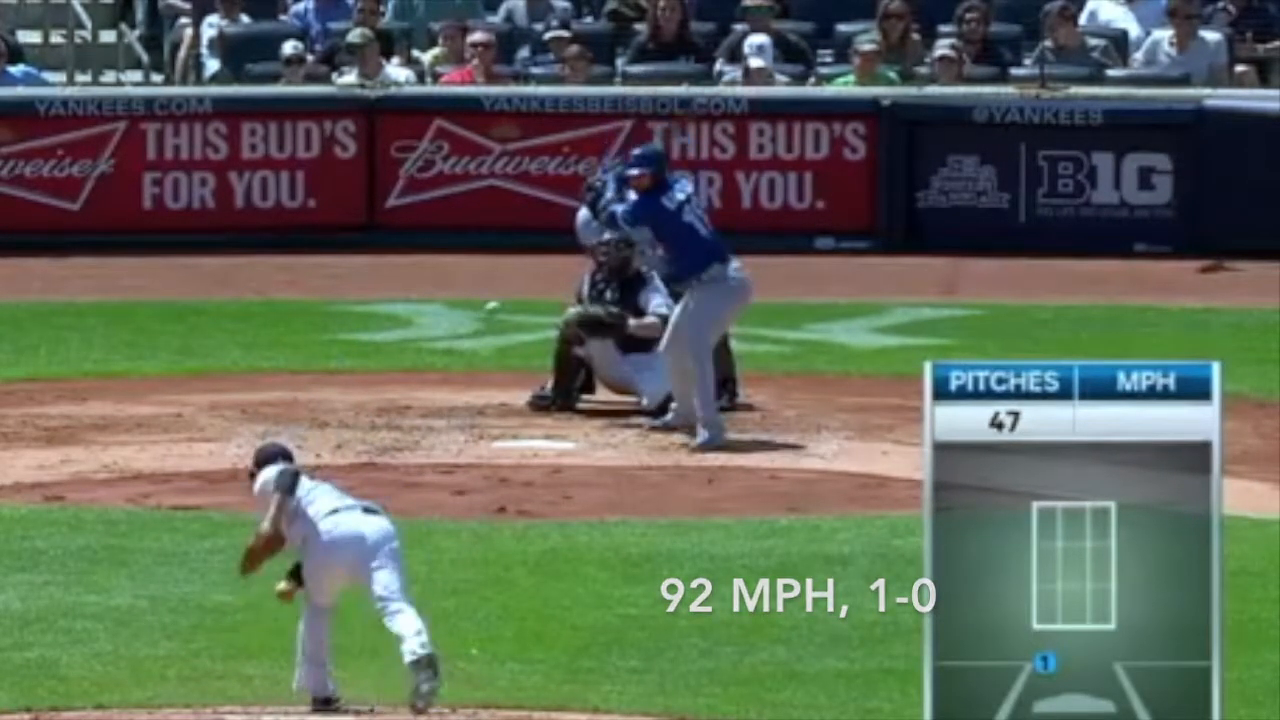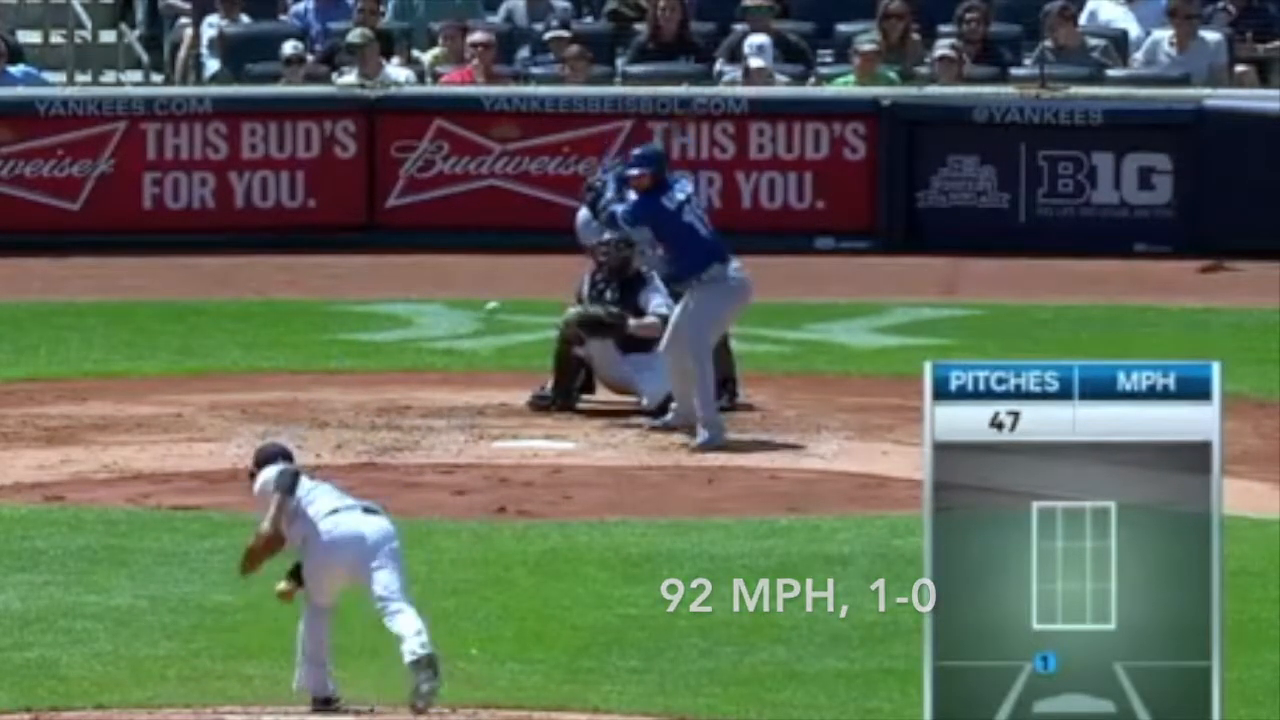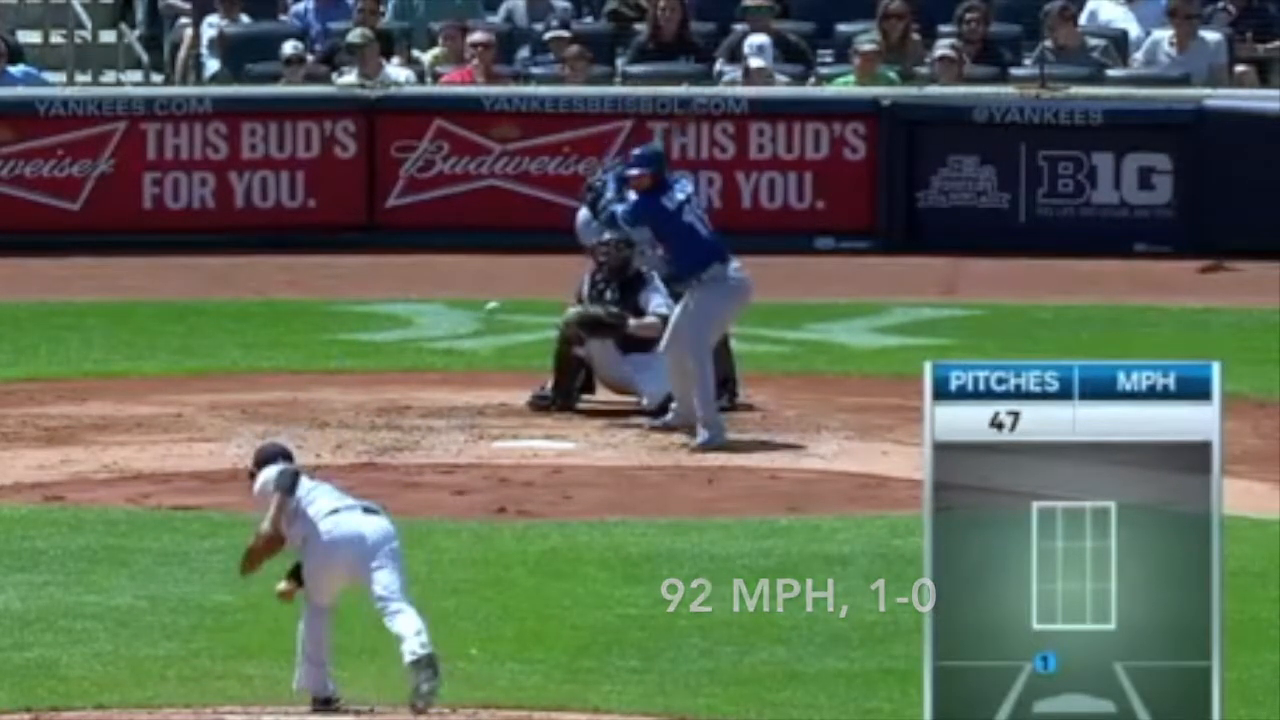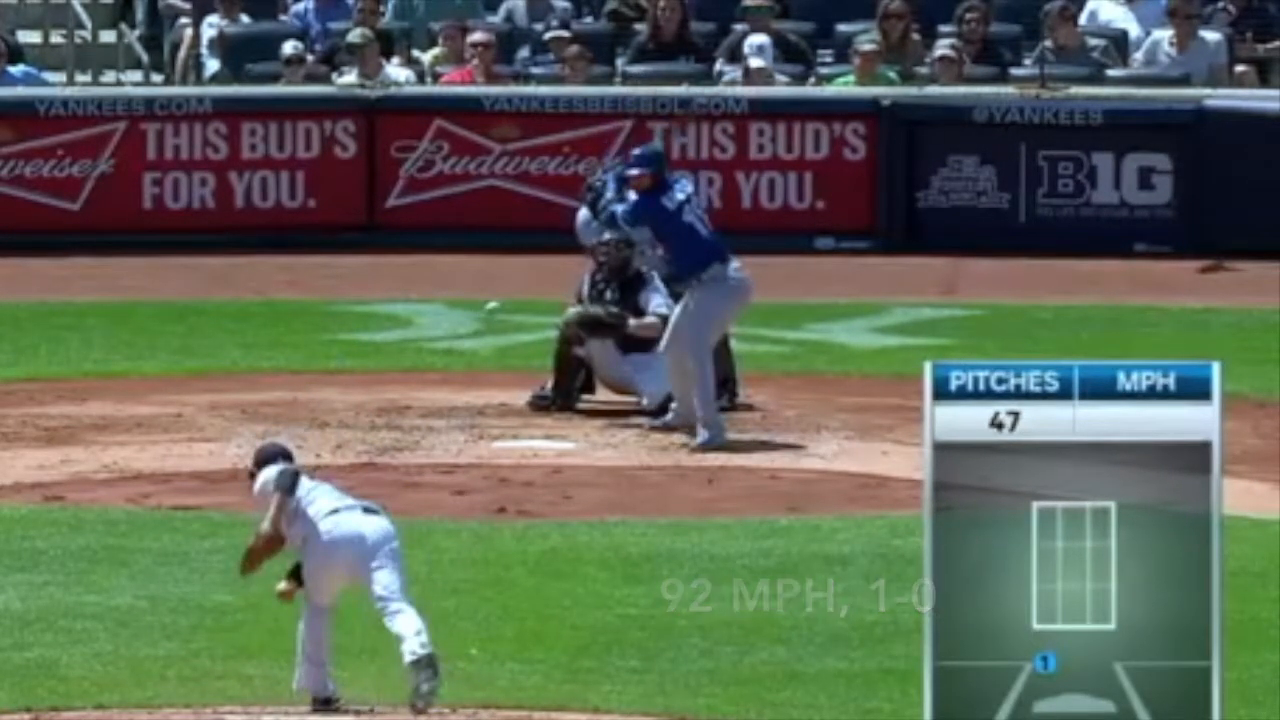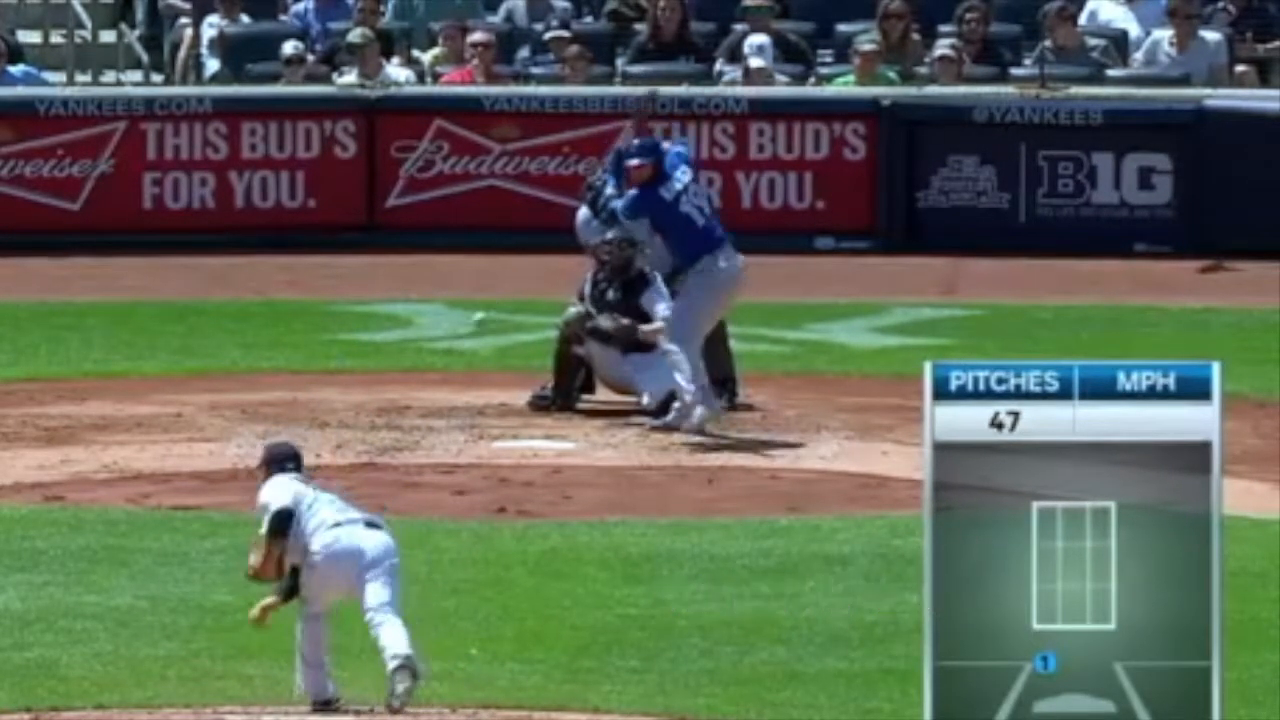
dt=0.1s
person 1, frame 1
left shoulder: (648, 205)
right shoulder: (680, 185)
left elbow: (612, 217)
left wrist: (613, 186)
left hip: (721, 283)
right hip: (702, 284)
left knee: (696, 347)
right knee: (673, 349)
left ankle: (711, 429)
right ankle: (684, 413)
person 1, frame 2
left shoulder: (648, 205)
right shoulder: (680, 185)
left elbow: (611, 217)
left wrist: (613, 186)
left hip: (721, 283)
right hip: (702, 285)
left knee: (696, 347)
right knee: (672, 349)
left ankle: (711, 429)
right ankle: (685, 413)
person 1, frame 3
left shoulder: (648, 205)
right shoulder: (681, 184)
left elbow: (612, 216)
left wrist: (613, 186)
left hip: (720, 282)
right hip: (703, 284)
left knee: (695, 348)
right knee: (673, 349)
left ankle: (711, 429)
right ankle: (684, 413)
person 1, frame 4
left shoulder: (648, 205)
right shoulder: (680, 184)
left elbow: (612, 216)
left wrist: (614, 187)
left hip: (720, 282)
right hip: (703, 284)
left knee: (695, 348)
right knee: (673, 349)
left ankle: (711, 429)
right ankle: (685, 413)
person 1, frame 5
left shoulder: (644, 198)
right shoulder: (679, 163)
left elbow: (609, 212)
right elbow: (671, 147)
left wrist: (612, 175)
right wrist: (642, 134)
left hip: (710, 270)
right hip: (721, 266)
left knee: (679, 340)
right knee: (679, 336)
left ankle: (703, 404)
right ankle: (685, 412)
person 2, frame 1
left shoulder: (270, 478)
right shoulder: (315, 487)
left elbow: (289, 475)
left wrist: (271, 520)
right wrist: (294, 581)
left hip: (334, 532)
right hip: (379, 527)
left knee: (316, 609)
right knee: (393, 602)
left ankle: (321, 692)
right ankle: (419, 655)
person 2, frame 2
left shoulder: (269, 478)
right shoulder: (313, 487)
left elbow: (289, 475)
left wrist: (271, 521)
right wrist: (294, 581)
left hip: (334, 532)
right hip: (379, 528)
left knee: (316, 609)
right knee: (393, 602)
left ankle: (321, 692)
right ankle: (419, 655)
person 2, frame 3
left shoulder: (271, 478)
right shoulder: (314, 488)
left elbow: (289, 475)
left wrist: (272, 519)
right wrist: (294, 581)
left hip: (335, 532)
right hip: (379, 527)
left knee: (316, 609)
right knee: (393, 603)
left ankle: (321, 692)
right ankle: (419, 655)
person 2, frame 4
left shoulder: (270, 478)
right shoulder: (312, 488)
left elbow: (289, 476)
left wrist: (272, 520)
right wrist: (294, 581)
left hip: (335, 532)
right hip: (378, 528)
left knee: (316, 609)
right knee: (394, 602)
left ankle: (321, 692)
right ankle: (420, 655)
person 2, frame 5
left shoulder: (273, 489)
right shoulder: (314, 492)
left elbow: (283, 514)
right elbow: (303, 565)
left wrist: (268, 561)
right wrist: (274, 601)
left hip: (332, 545)
right hip: (378, 541)
left knee: (312, 614)
right knee: (383, 615)
left ankle: (320, 693)
right ankle: (400, 663)
person 3, frame 1
left shoulder: (646, 282)
right shoulder: (592, 282)
left elbow: (662, 324)
left wrist: (627, 324)
left hip: (648, 362)
right hip: (614, 369)
left knee: (662, 400)
right ankle: (563, 391)
person 3, frame 2
left shoulder: (646, 282)
right shoulder: (592, 281)
left elbow: (662, 324)
left wrist: (627, 324)
left hip: (648, 362)
right hip: (613, 368)
left knee: (662, 400)
right ankle: (563, 391)
person 3, frame 3
left shoulder: (646, 282)
right shoulder: (592, 281)
left elbow: (663, 324)
left wrist: (627, 324)
left hip: (648, 362)
right hip: (614, 368)
left knee: (661, 400)
right ankle: (563, 391)
person 3, frame 4
left shoulder: (646, 283)
right shoulder: (592, 282)
left elbow: (664, 323)
left wrist: (628, 324)
left hip: (647, 360)
right hip: (613, 366)
left knee: (661, 401)
right ankle: (563, 391)
person 3, frame 5
left shoulder: (649, 283)
right shoulder: (594, 281)
left elbow: (669, 327)
left wrist: (636, 331)
left hip: (648, 361)
right hip: (614, 367)
left knee: (662, 401)
left ankle: (697, 394)
right ankle: (563, 391)
